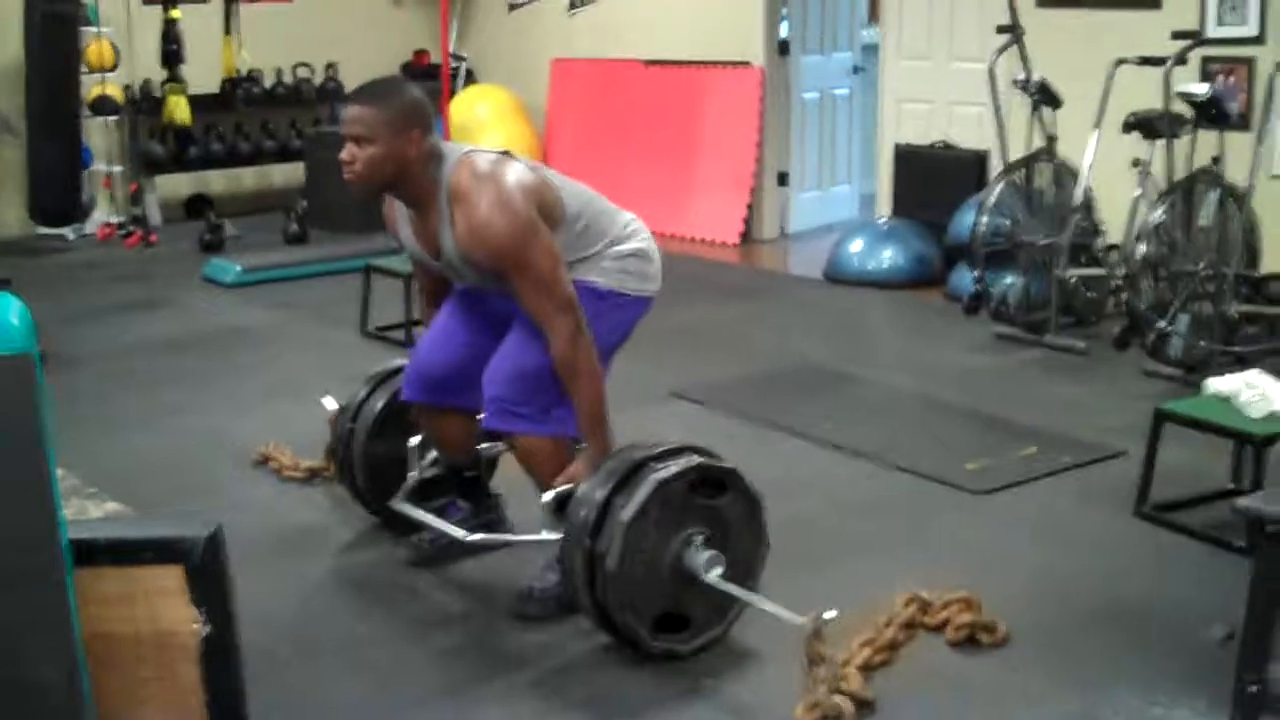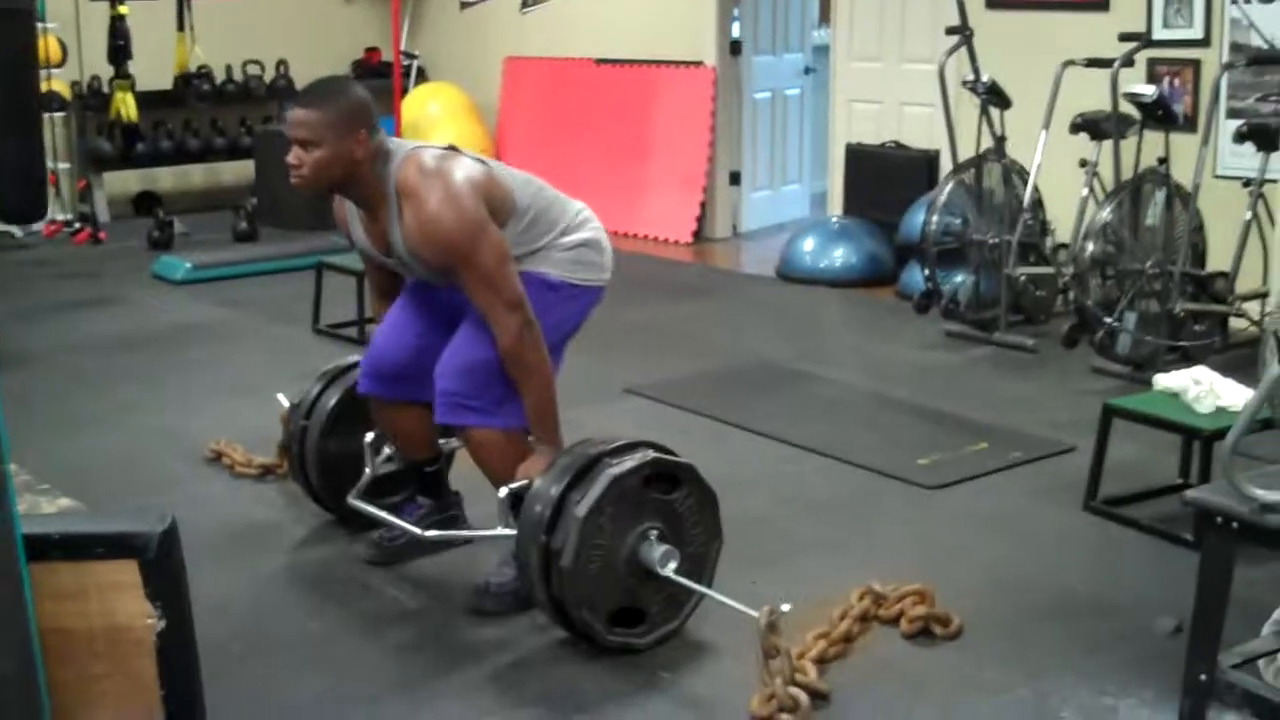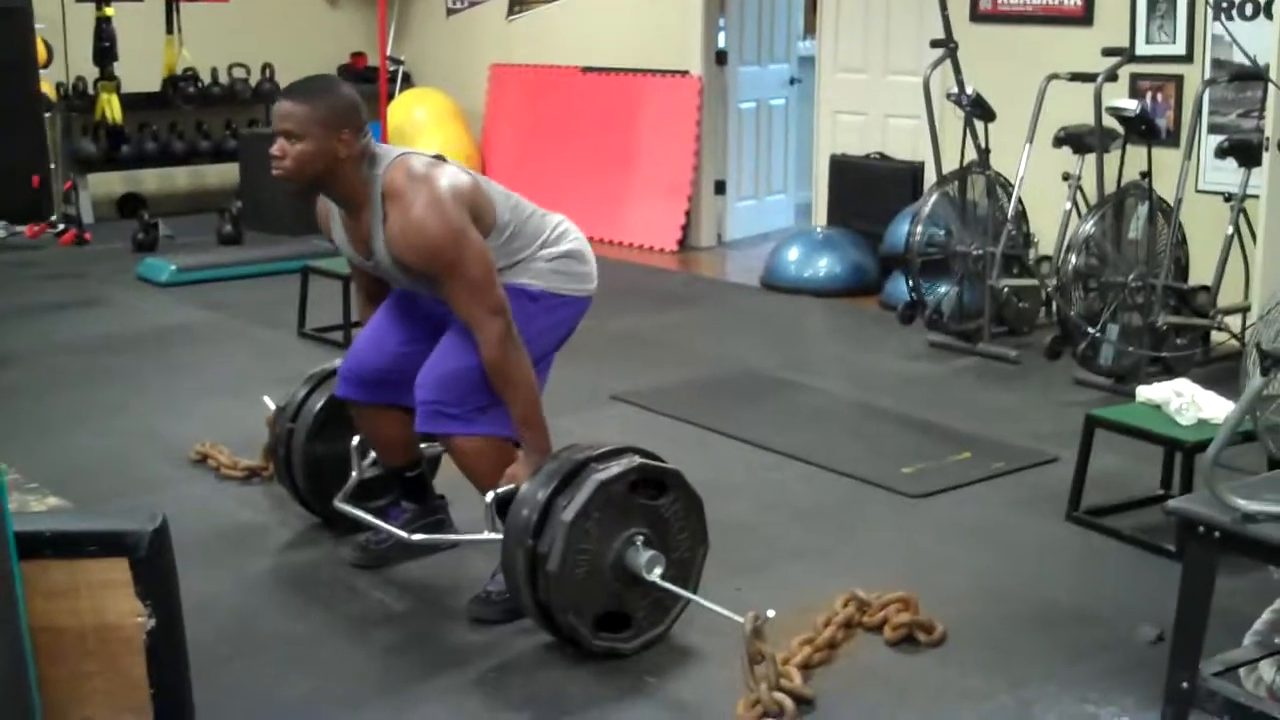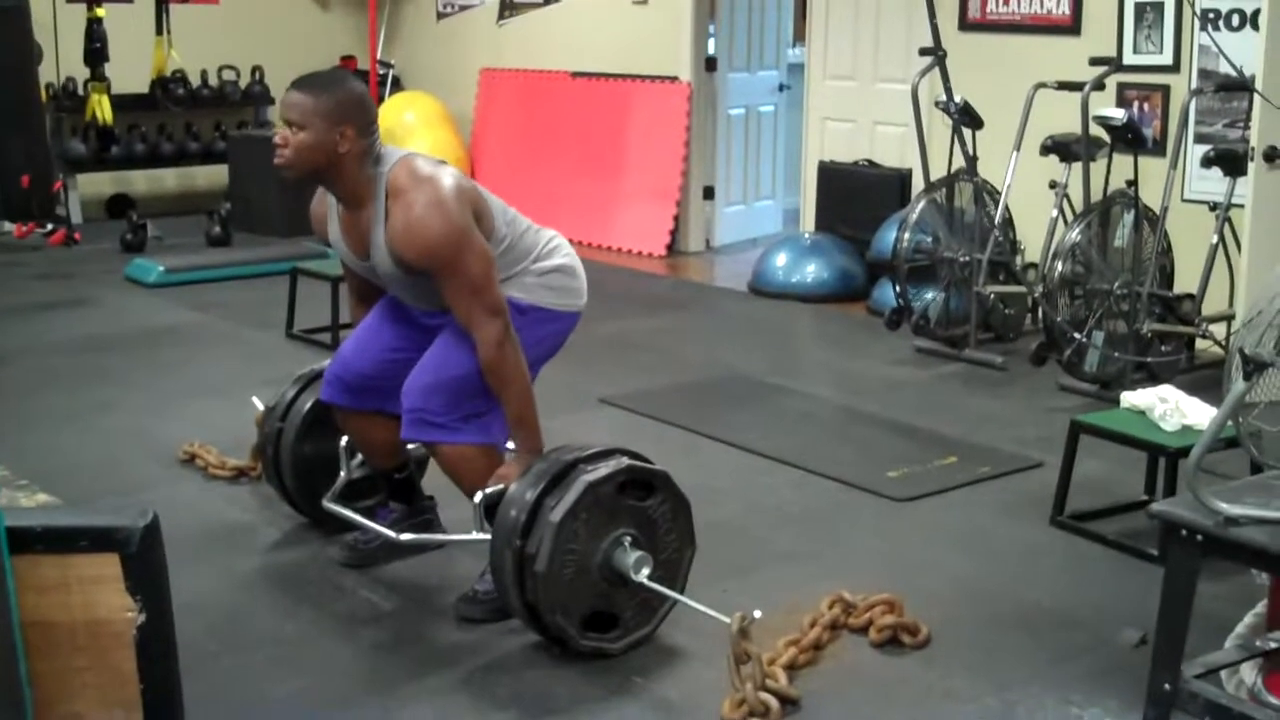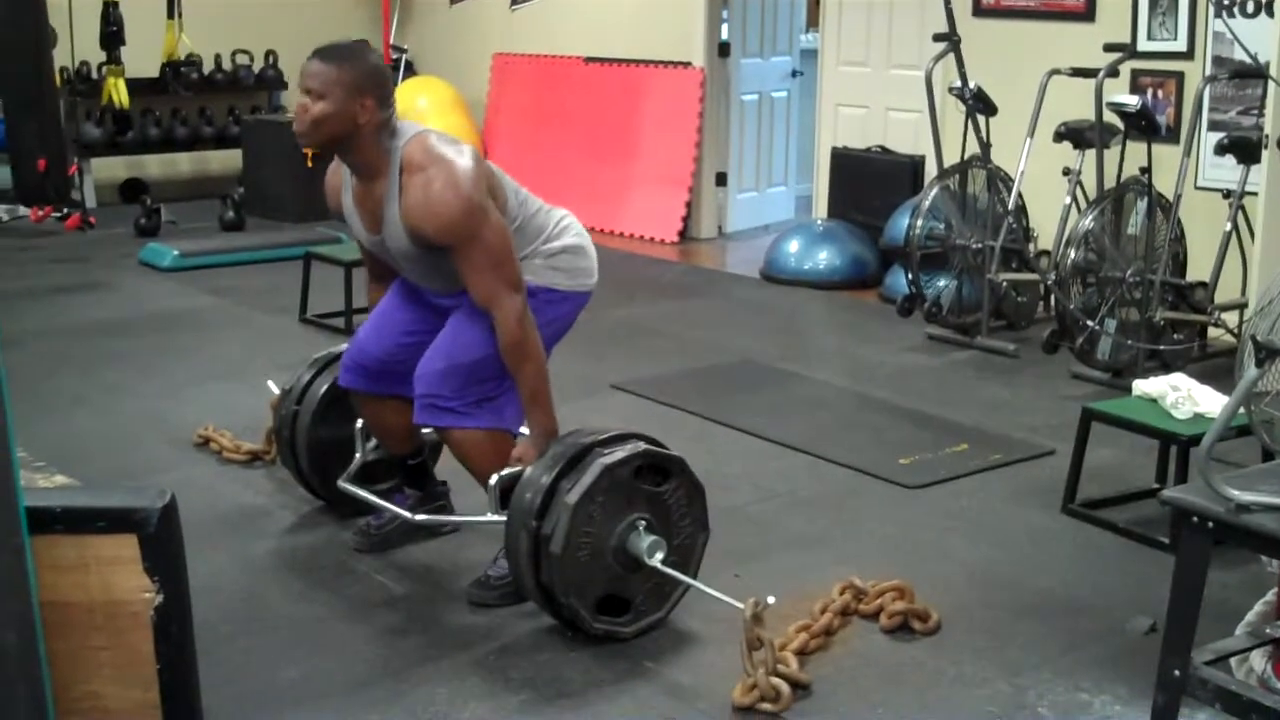
dt=0.3s
person 1, frame 1
left shoulder: (486, 206)
right shoulder: (400, 202)
left elbow: (565, 325)
right elbow: (435, 297)
left wrist: (596, 452)
left hip: (606, 270)
right hip: (519, 274)
left knee: (514, 396)
right knee: (429, 378)
right ankle: (477, 509)
person 1, frame 2
left shoulder: (435, 202)
right shoulder: (350, 198)
left elbow: (514, 323)
right elbow: (385, 293)
left wrist: (548, 448)
right wrist: (401, 350)
left hip: (557, 260)
right hip: (473, 263)
left knee: (467, 390)
right knee: (386, 374)
right ankle: (436, 507)
person 1, frame 3
left shoulder: (420, 209)
right shoulder: (333, 203)
left elbow: (495, 330)
right elbow: (373, 294)
left wrist: (537, 455)
right wrist: (383, 352)
left hip: (544, 276)
right hip: (455, 280)
left knee: (448, 400)
right knee: (364, 378)
right ankle: (422, 512)
person 1, frame 4
left shoulder: (422, 208)
right shoulder: (328, 205)
left elbow: (492, 331)
right elbow: (365, 296)
left wrist: (529, 457)
right wrist: (375, 354)
left hip: (532, 288)
left knee: (435, 406)
right knee: (349, 382)
right ankle: (410, 511)
person 1, frame 5
left shoulder: (437, 184)
right shoulder: (342, 180)
left elbow: (509, 308)
right elbow: (383, 275)
left wrist: (544, 436)
right wrist: (388, 343)
left hip: (544, 270)
left knee: (448, 392)
right knee: (365, 369)
right ankle: (424, 497)
